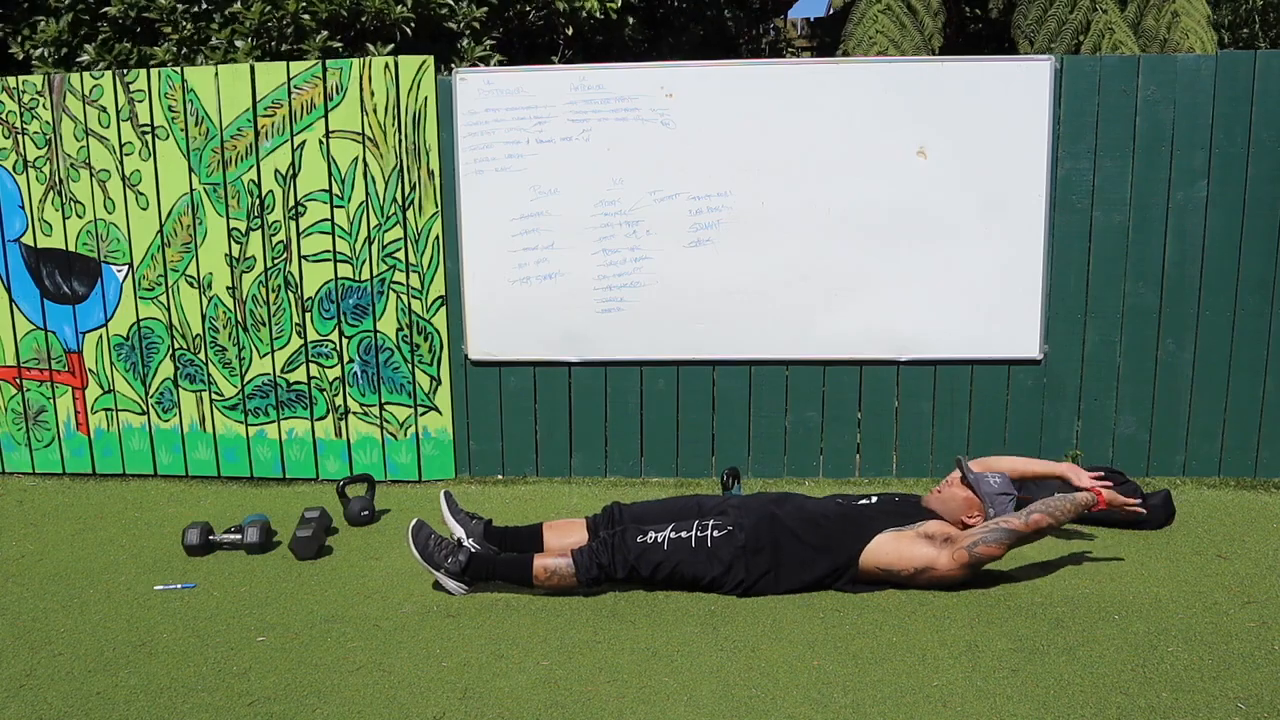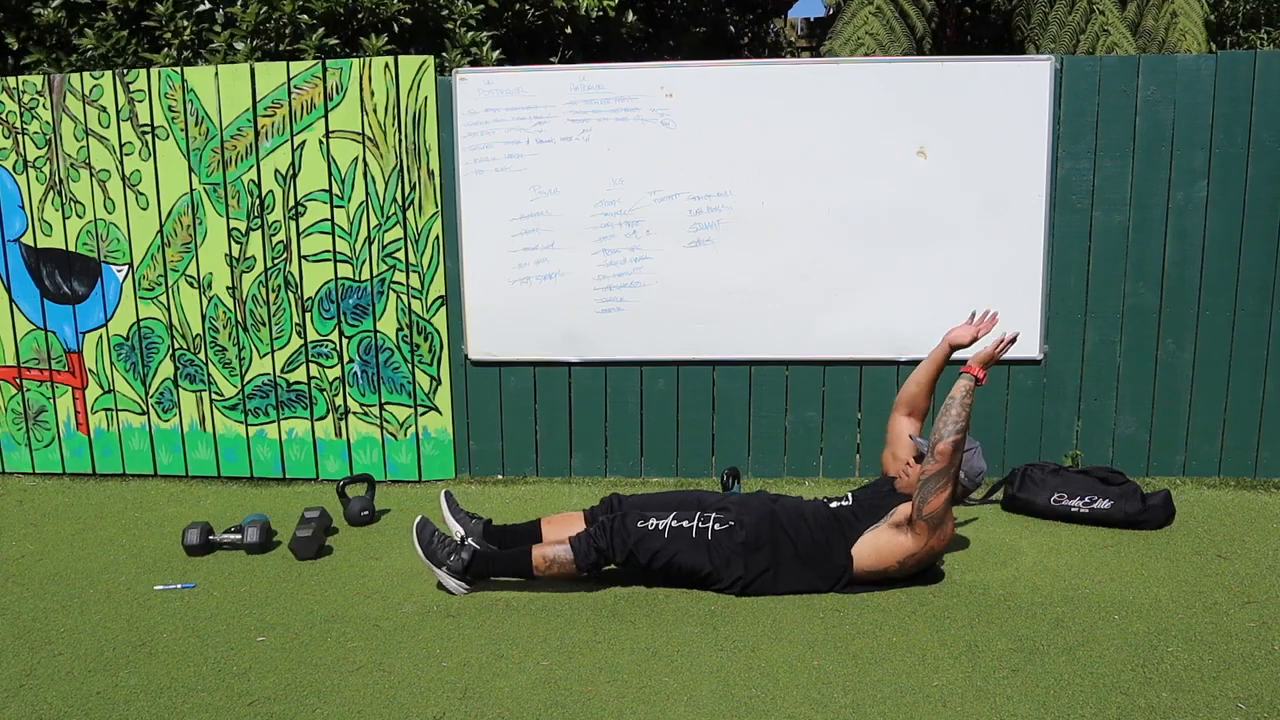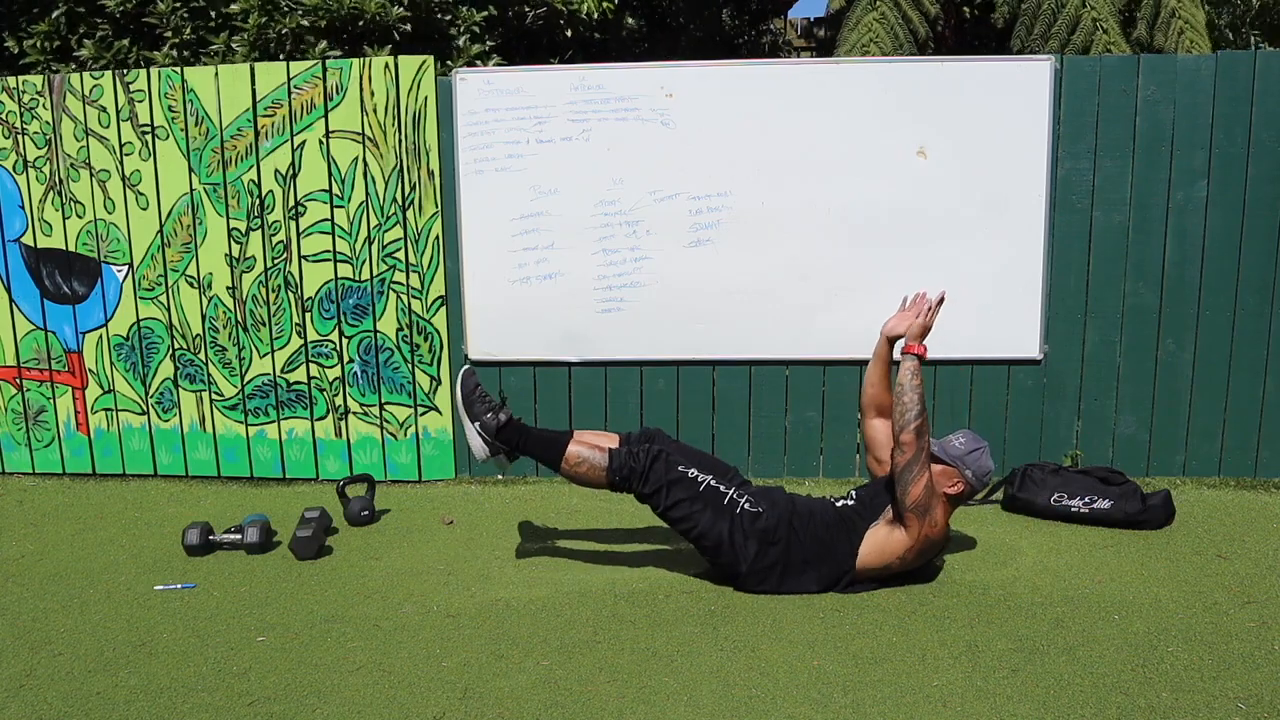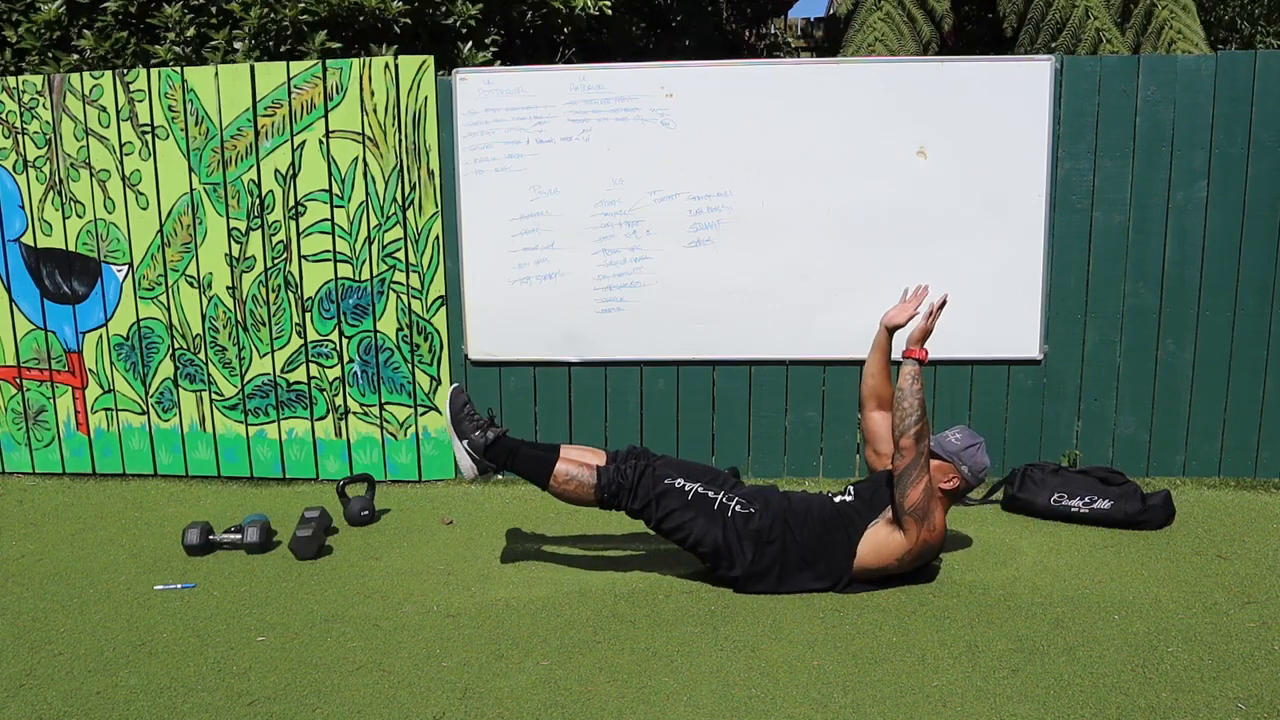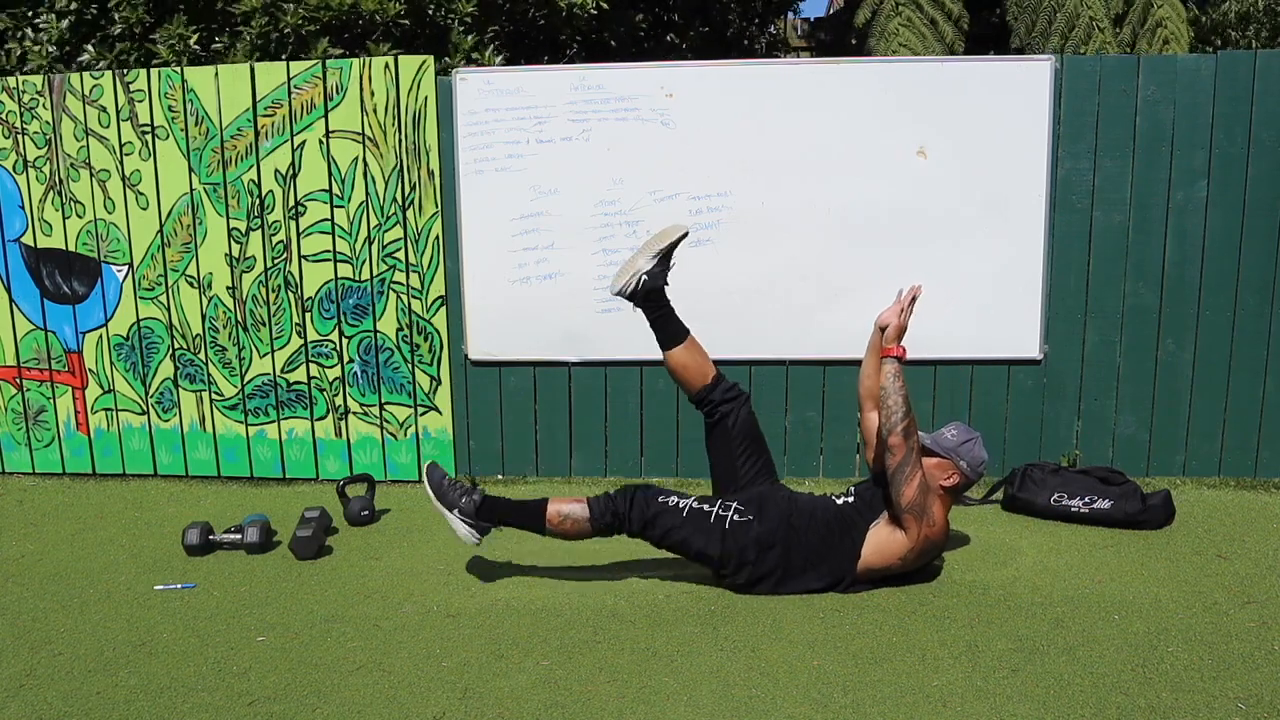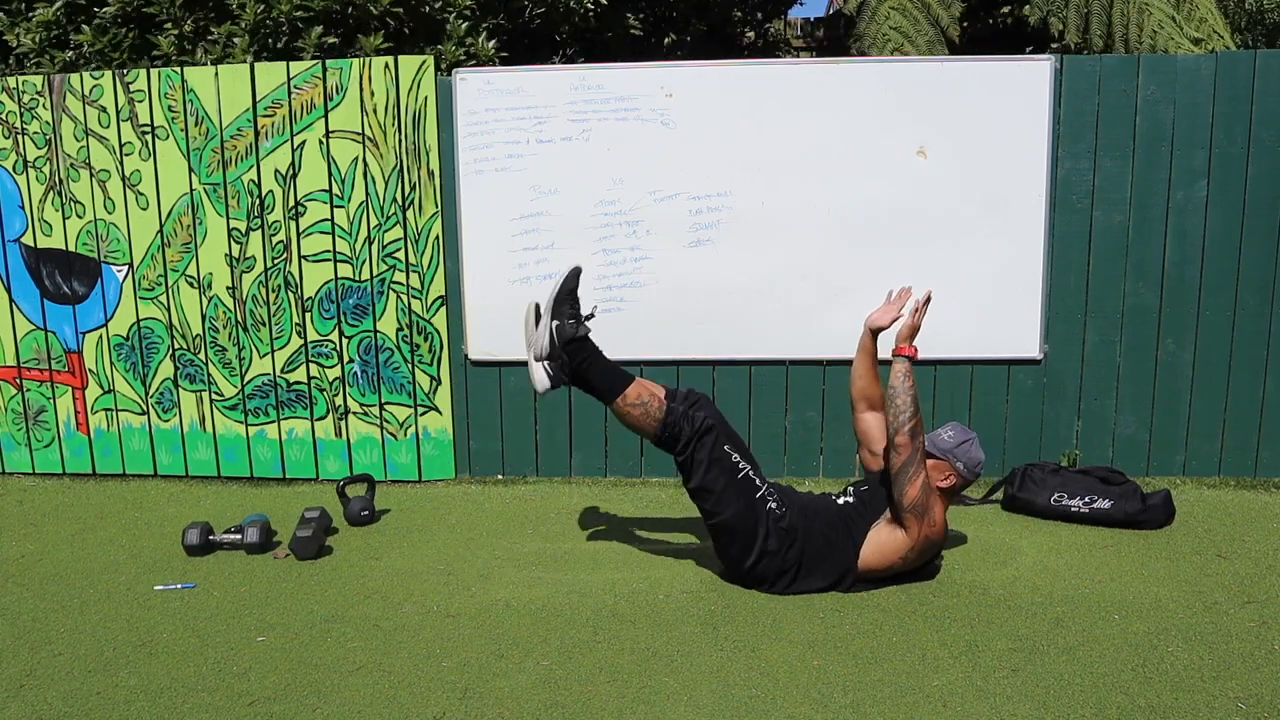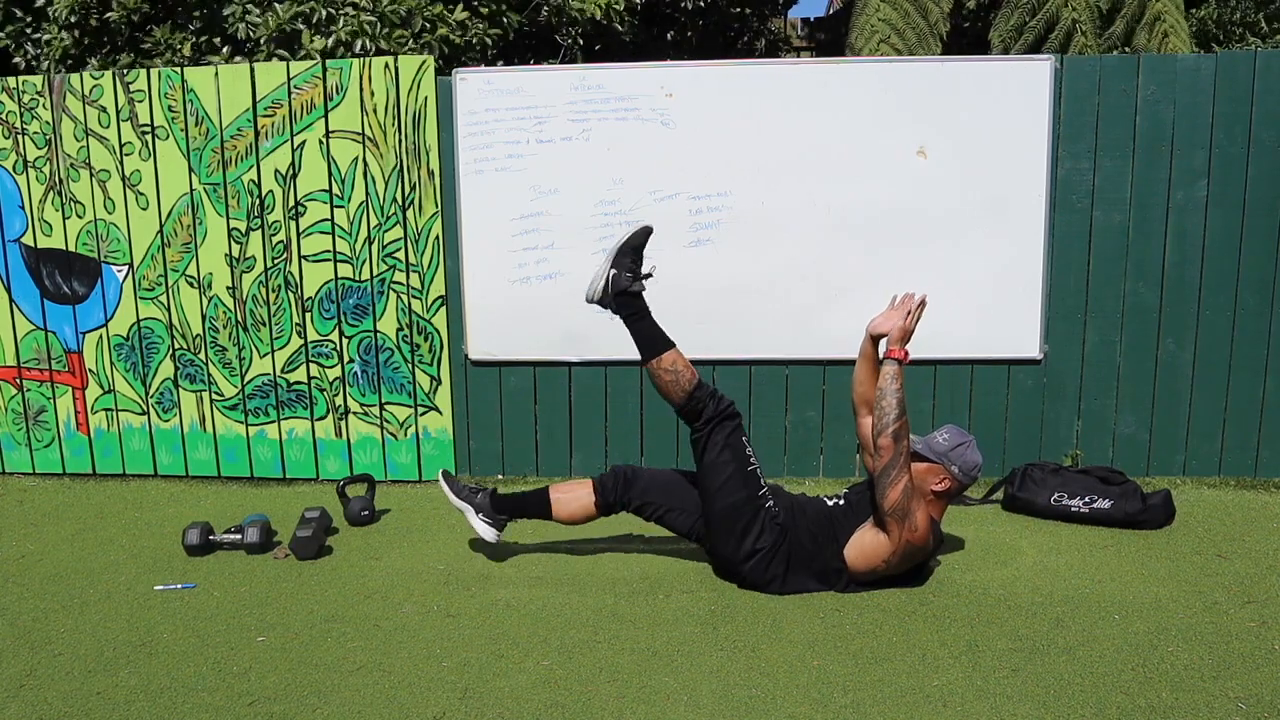
dt=0.7s
person 1, frame 1
left shoulder: (944, 549)
right shoulder: (923, 512)
left elbow: (1011, 526)
right elbow: (987, 463)
left wrist: (1082, 497)
right wrist: (1066, 468)
left hip: (753, 554)
right hip: (756, 516)
left knee: (615, 553)
right knee: (620, 521)
left ankle: (475, 568)
right ankle: (490, 539)
person 1, frame 2
left shoulder: (928, 532)
right shoulder: (904, 492)
left elbow: (943, 455)
right elbow: (905, 413)
left wrist: (972, 373)
right wrist: (948, 345)
left hip: (755, 556)
right hip: (758, 517)
left knee: (615, 536)
right knee: (616, 510)
left ankle: (476, 564)
right ankle: (487, 539)
person 1, frame 3
left shoulder: (926, 526)
right shoulder: (900, 490)
left elbow: (908, 441)
right elbow: (876, 415)
left wrist: (914, 349)
right wrist: (887, 340)
left hip: (762, 549)
right hip: (765, 514)
left knee: (645, 463)
right knee: (647, 446)
left ankle: (511, 435)
right ankle: (512, 434)
person 1, frame 4
left shoulder: (923, 529)
right shoulder: (900, 488)
left elbow: (906, 446)
right elbow: (876, 411)
left wrist: (914, 353)
right wrist: (885, 332)
left hip: (760, 549)
right hip: (762, 511)
left knee: (633, 483)
right knee: (636, 461)
left ankle: (495, 451)
right ankle: (502, 445)
person 1, frame 5
left shoulder: (923, 528)
right shoulder: (898, 488)
left elbow: (896, 443)
right elbow: (871, 411)
left wrist: (894, 351)
right wrist: (879, 333)
left hip: (764, 549)
right hip: (766, 508)
left knee: (637, 506)
right knee: (725, 401)
left ankle: (486, 510)
right ankle: (652, 299)
person 1, frame 6
left shoulder: (924, 526)
right shoulder: (897, 489)
left elbow: (904, 447)
right elbow: (866, 409)
left wrist: (903, 356)
right wrist: (871, 335)
left hip: (770, 550)
right hip: (775, 521)
left knee: (696, 425)
right knee: (687, 411)
left ankle: (575, 351)
right ankle: (570, 366)
person 1, frame 7
left shoulder: (911, 532)
right shoulder: (895, 492)
left elbow: (884, 442)
right elbow: (867, 415)
left wrist: (895, 353)
right wrist: (871, 339)
left hip: (760, 548)
right hip: (764, 523)
left knee: (715, 416)
right knee: (624, 484)
left ankle: (626, 298)
right ankle: (501, 511)
